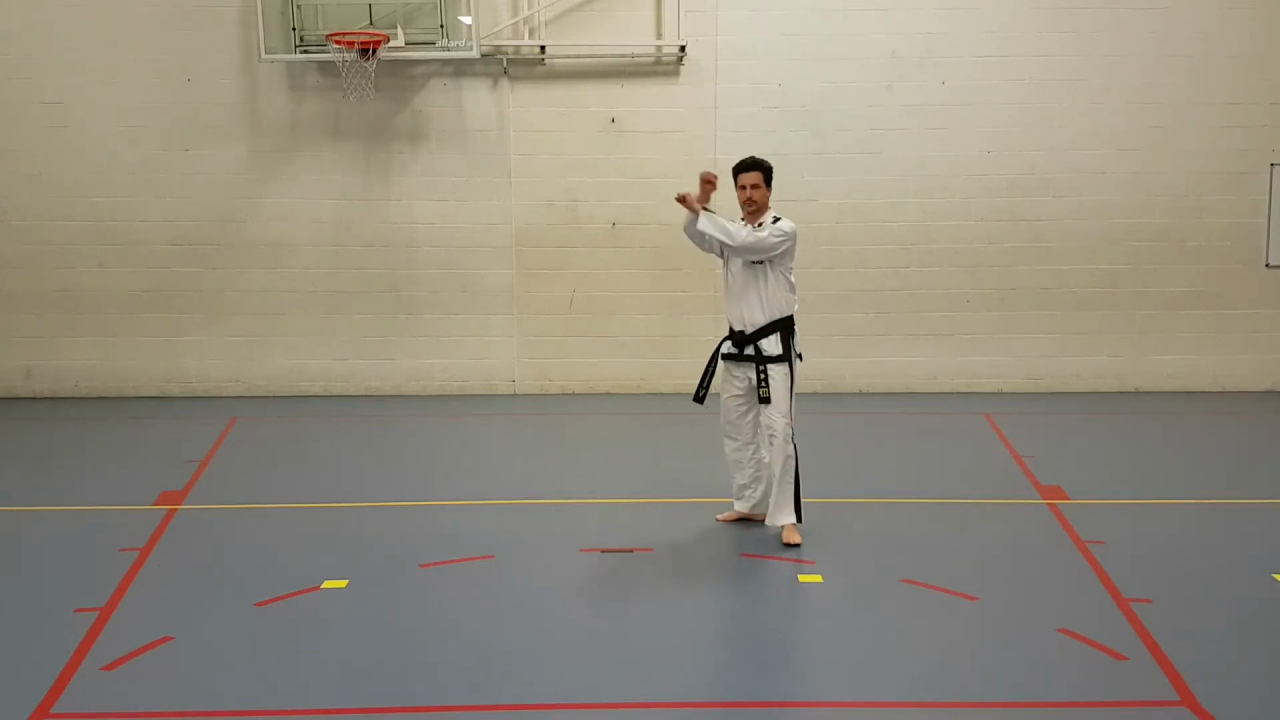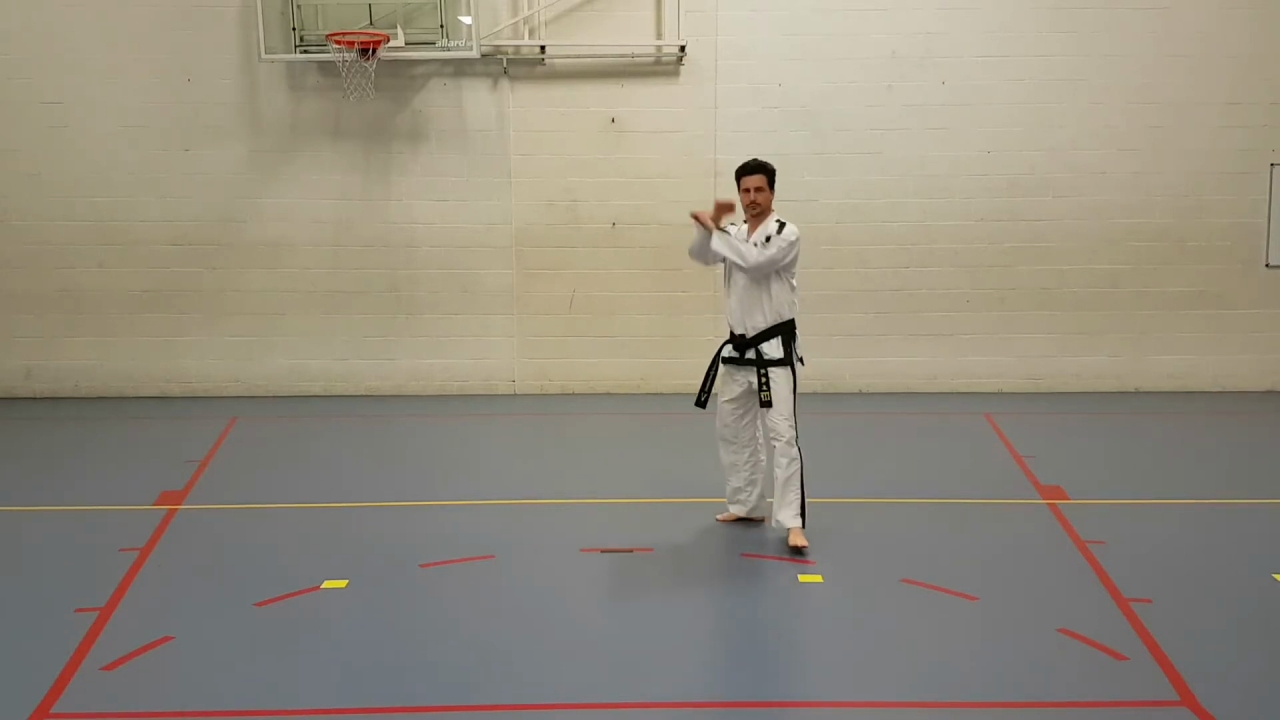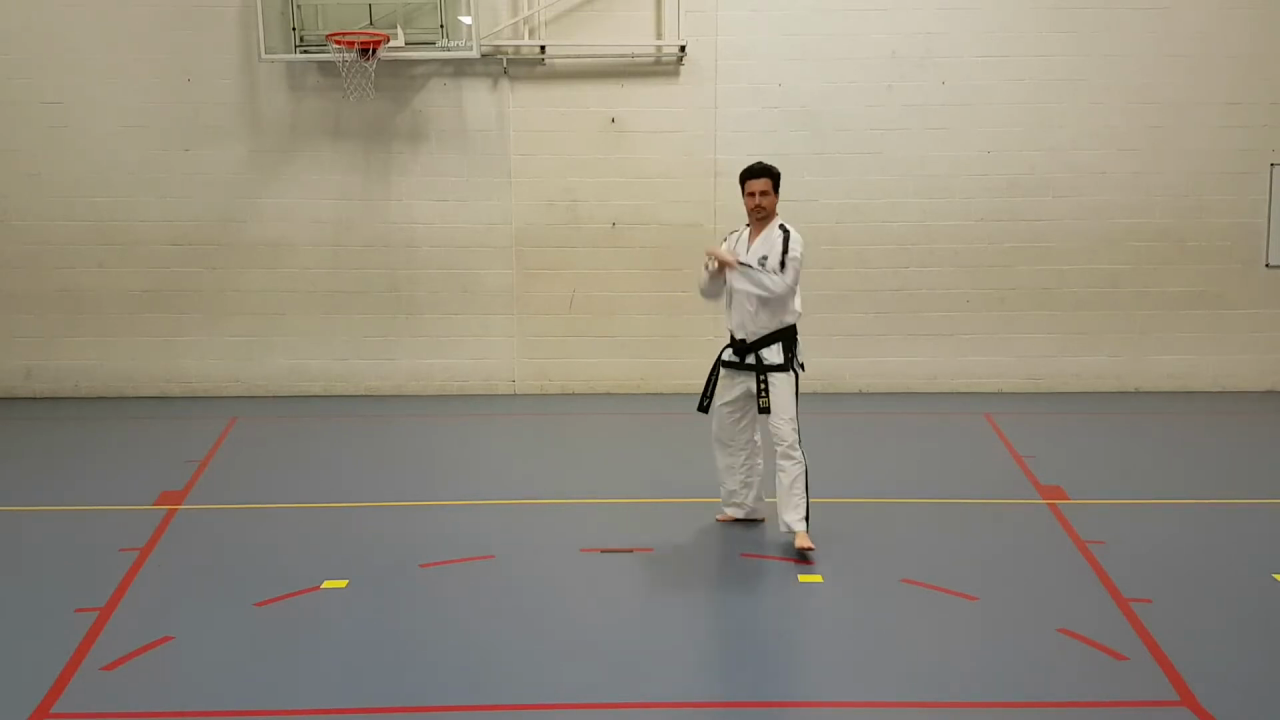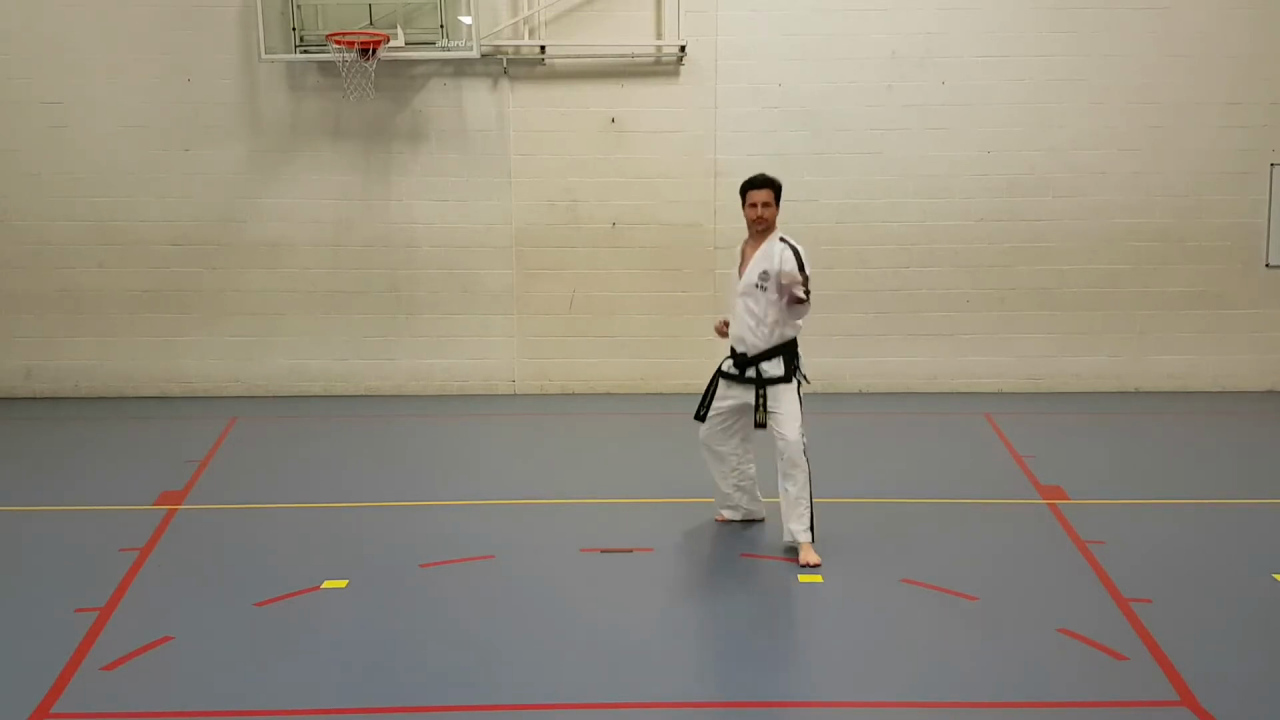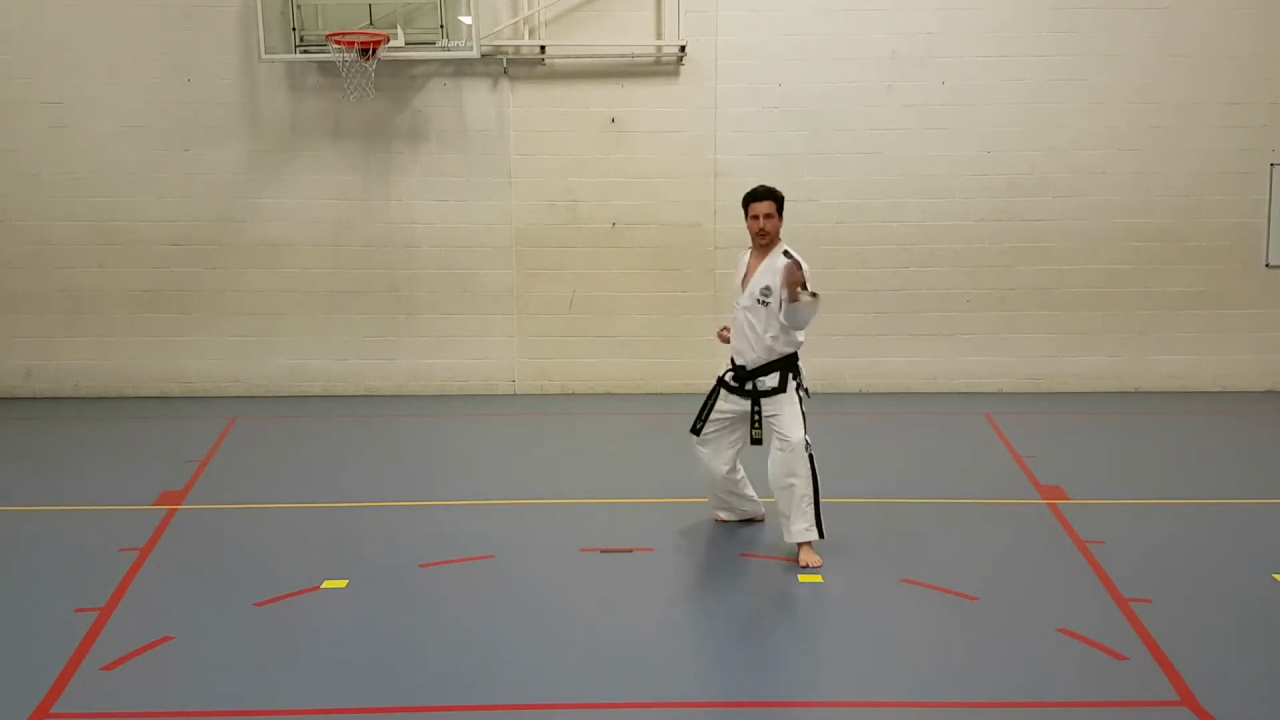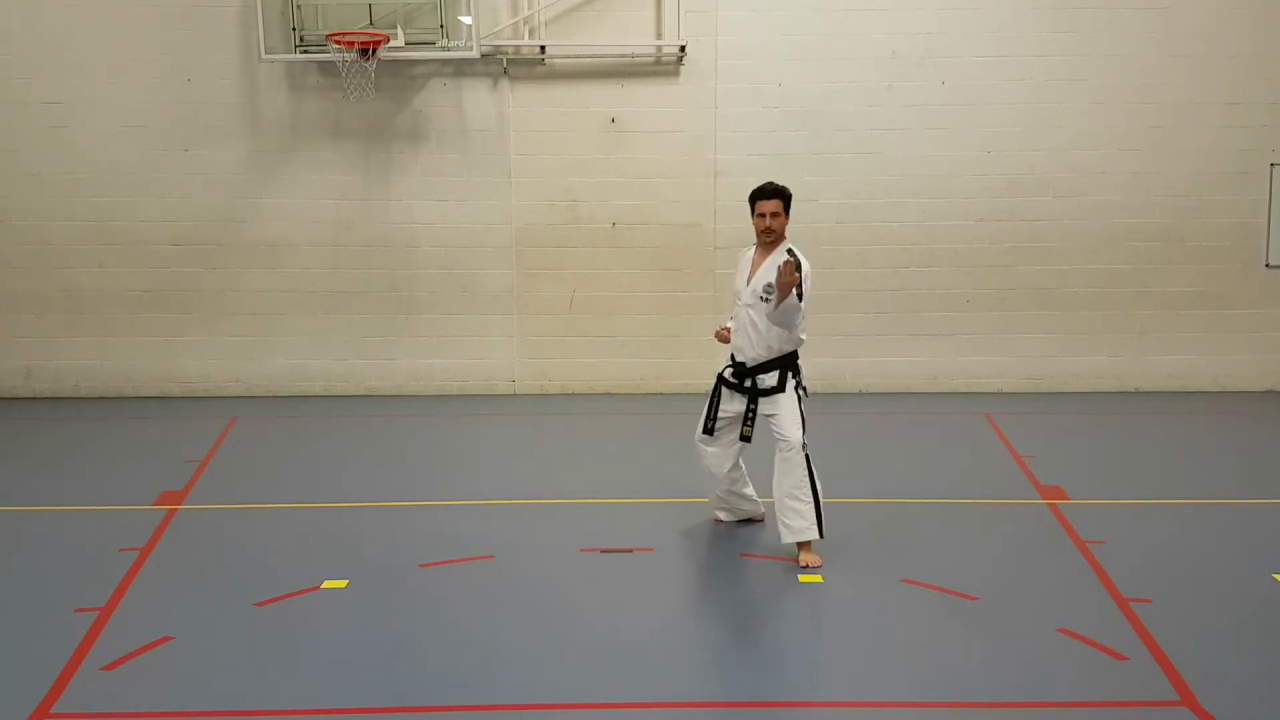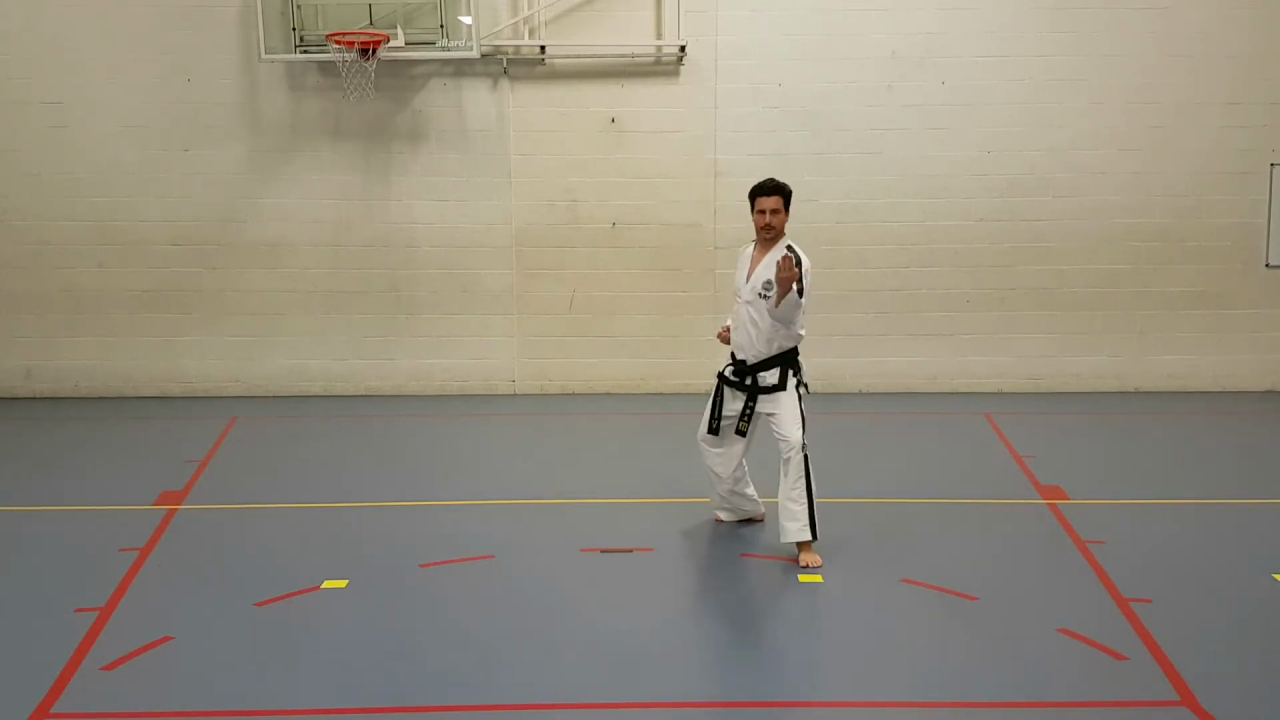
dt=0.1s
person 1, frame 1
left shoulder: (782, 230)
right shoulder: (730, 228)
left elbow: (744, 241)
right elbow: (697, 233)
left wrist: (701, 211)
right wrist: (701, 203)
left hip: (774, 346)
right hip: (738, 346)
left knee: (777, 430)
right knee: (738, 429)
left ankle: (787, 520)
right ankle: (751, 505)
person 1, frame 2
left shoulder: (786, 234)
right shoulder: (733, 235)
left elbow: (755, 259)
right elbow: (701, 253)
left wrist: (712, 230)
right wrist: (711, 225)
left hip: (775, 350)
right hip: (738, 349)
left knee: (782, 433)
right knee: (733, 432)
left ankle: (792, 523)
right ankle: (747, 506)
person 1, frame 3
left shoulder: (786, 237)
right shoulder: (735, 238)
left elbow: (775, 289)
right elbow: (710, 290)
left wrist: (734, 266)
right wrist: (716, 270)
left hip: (776, 354)
right hip: (738, 354)
left knee: (785, 437)
right knee: (729, 434)
left ankle: (798, 528)
right ankle: (745, 505)
person 1, frame 4
left shoulder: (789, 252)
right shoulder: (739, 251)
left elbow: (798, 309)
left wrist: (794, 296)
right wrist: (726, 323)
left hip: (777, 367)
right hip: (738, 365)
left knee: (790, 445)
right knee: (715, 437)
left ankle: (802, 538)
right ankle: (744, 507)
person 1, frame 5
left shoulder: (791, 266)
right shoulder: (744, 261)
left elbow: (795, 322)
left wrist: (798, 295)
right wrist: (732, 329)
left hip: (778, 378)
right hip: (739, 377)
left knee: (794, 447)
right knee: (709, 445)
left ankle: (804, 540)
right ankle: (744, 507)
person 1, frame 6
left shoulder: (794, 265)
right shoulder: (746, 257)
left elbow: (784, 321)
left wrist: (788, 295)
right wrist: (730, 328)
left hip: (778, 377)
right hip: (739, 373)
left knee: (792, 445)
right knee: (712, 444)
left ankle: (804, 540)
right ankle: (743, 506)
person 1, frame 7
left shoulder: (794, 261)
right shoulder: (745, 254)
left elbow: (787, 319)
left wrist: (784, 290)
right wrist: (731, 327)
left hip: (778, 374)
right hip: (739, 372)
left knee: (792, 445)
right knee: (715, 443)
left ankle: (803, 540)
right ankle: (743, 507)
